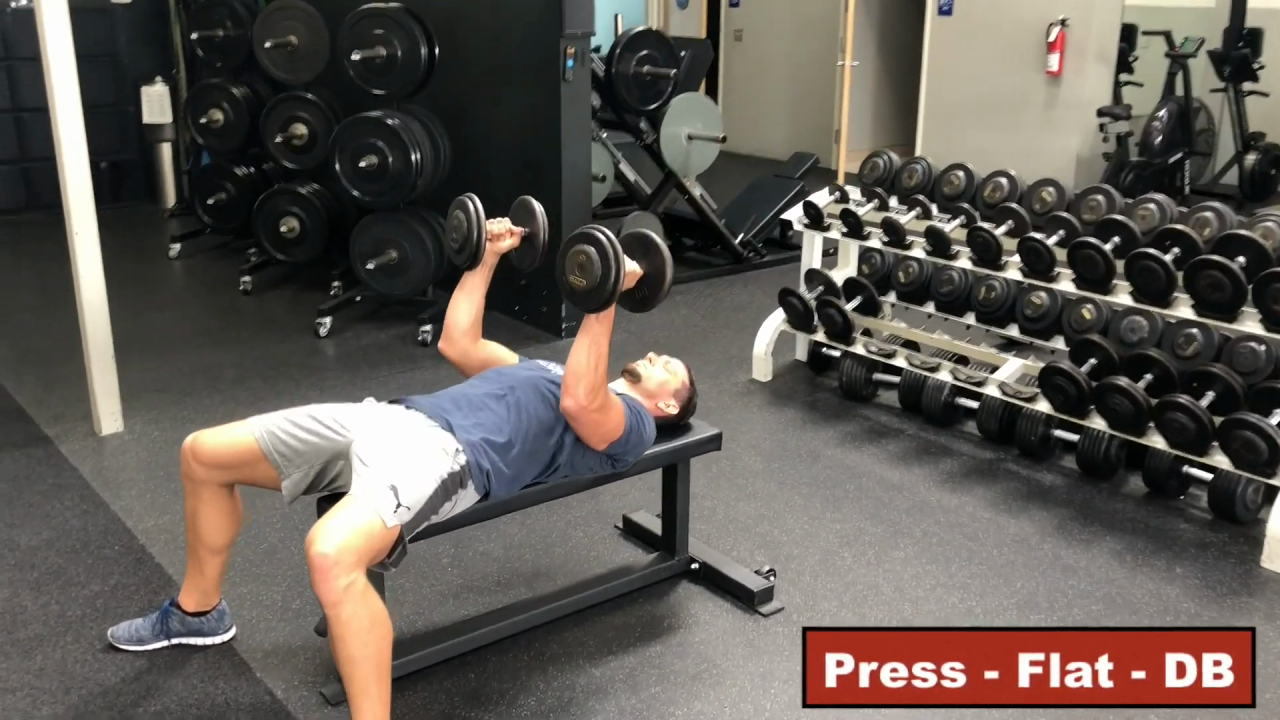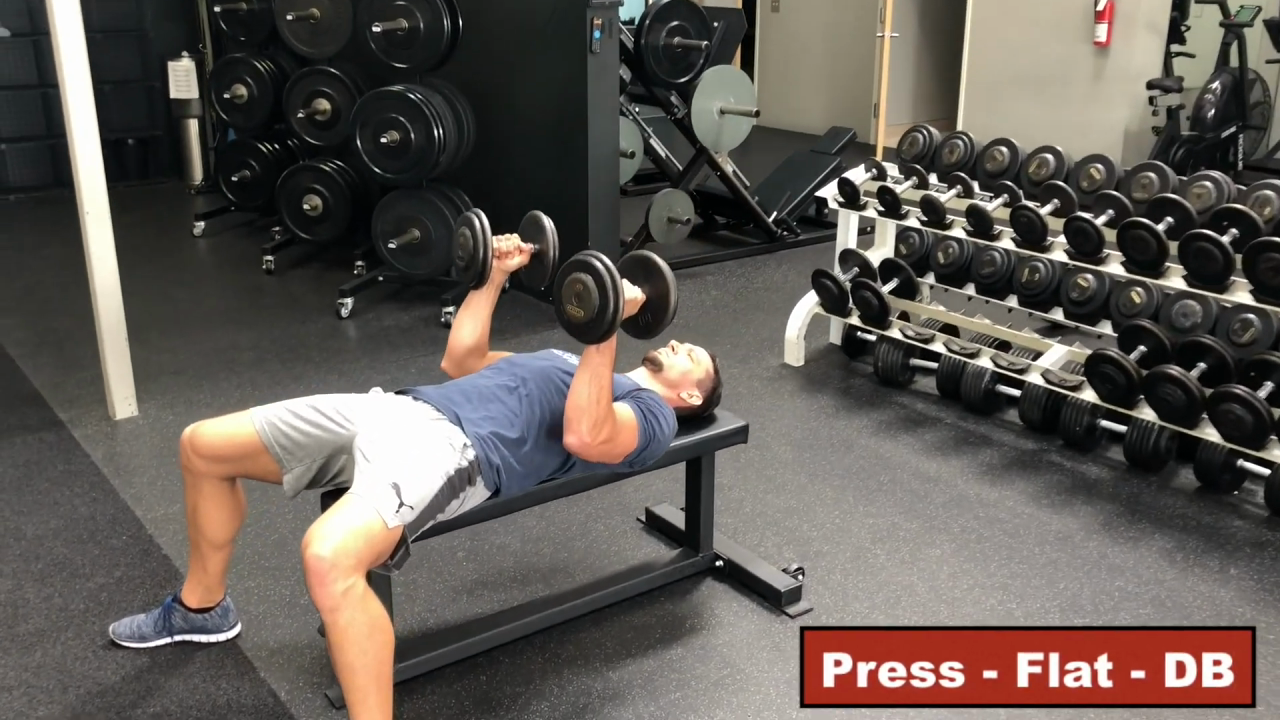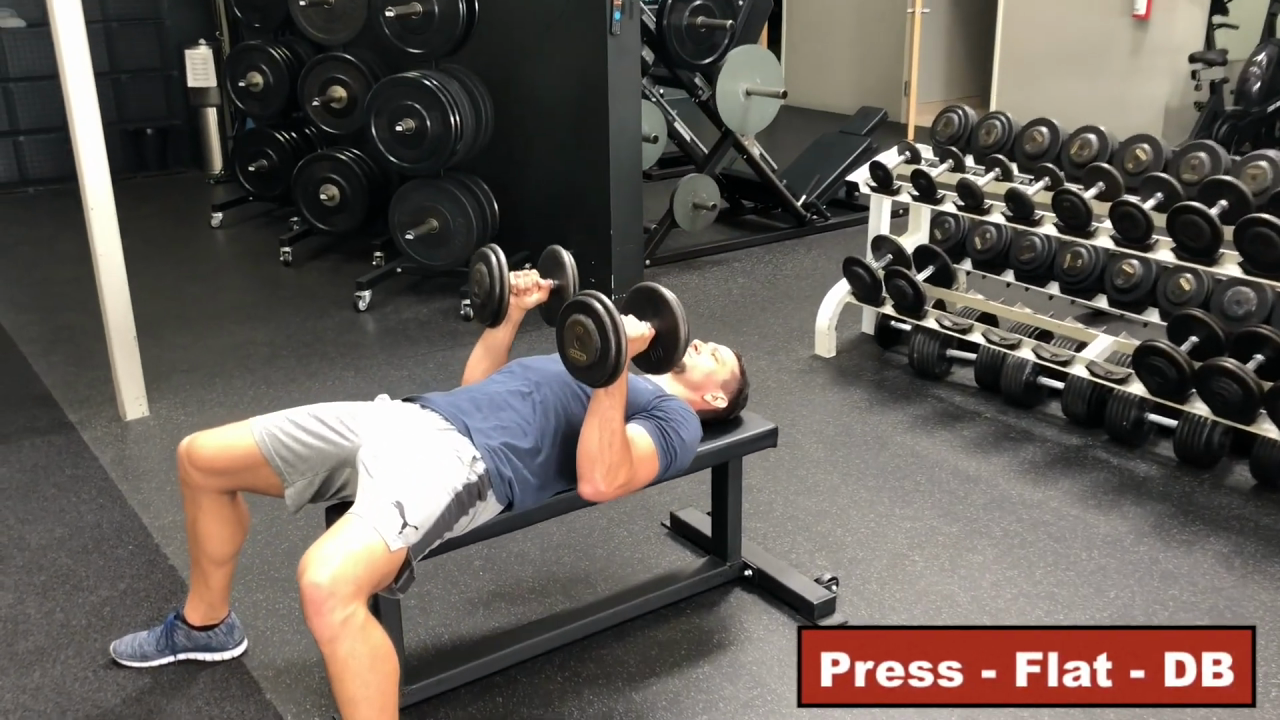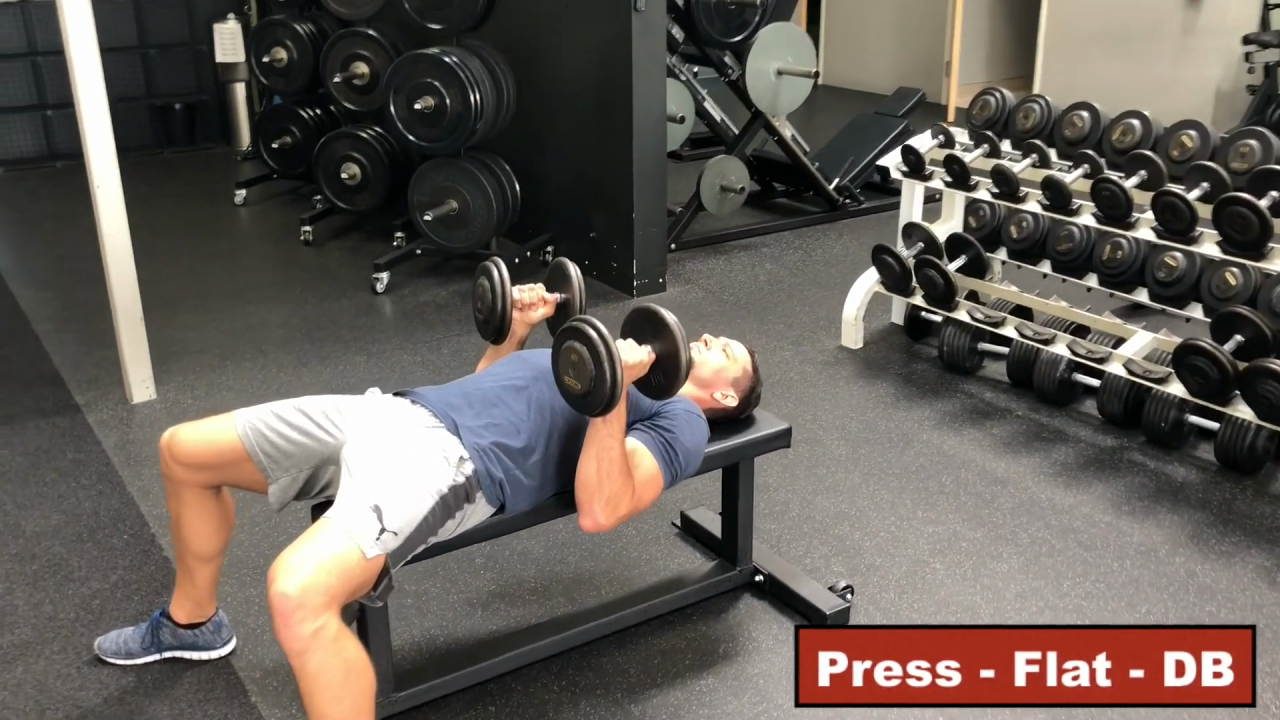
dt=0.5s
person 1, frame 1
left shoulder: (632, 427)
right shoulder: (552, 371)
left elbow: (579, 406)
right elbow: (457, 343)
left wrist: (606, 302)
right wrist: (488, 258)
left hip: (447, 453)
right hip: (389, 417)
left knee: (333, 556)
right knee: (202, 454)
right ankle: (199, 610)
person 1, frame 2
left shoulder: (652, 415)
right shoulder: (573, 366)
left elbow: (583, 436)
right elbow: (460, 360)
left wrist: (608, 327)
right wrist: (494, 275)
left hip: (456, 447)
right hip: (398, 407)
left knee: (329, 558)
right knee: (202, 446)
right ankle: (202, 606)
person 1, frame 3
left shoulder: (675, 421)
left elbow: (598, 480)
left wrist: (616, 365)
right wrist: (512, 312)
left hip: (462, 460)
right hip: (404, 416)
left knee: (328, 585)
right knee: (200, 457)
right ankle: (206, 623)
person 1, frame 4
left shoulder: (680, 424)
right shoulder: (611, 365)
left elbow: (598, 510)
left wrist: (614, 388)
right wrist: (516, 328)
left hip: (450, 459)
right hip: (395, 411)
left knee: (297, 595)
right knee: (182, 451)
right ankle: (192, 622)
